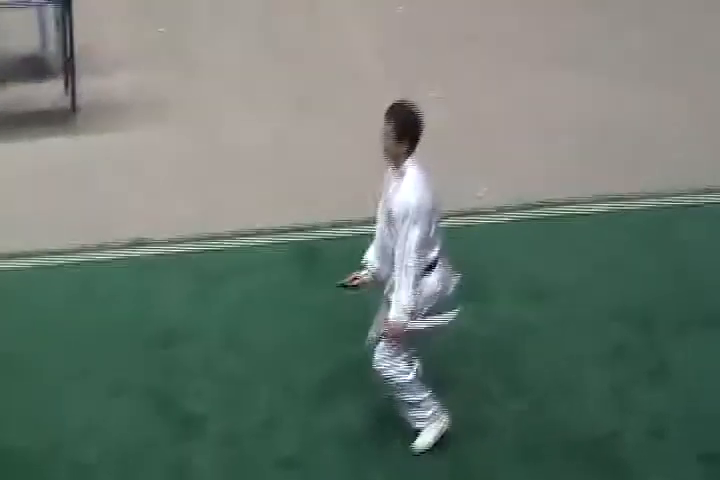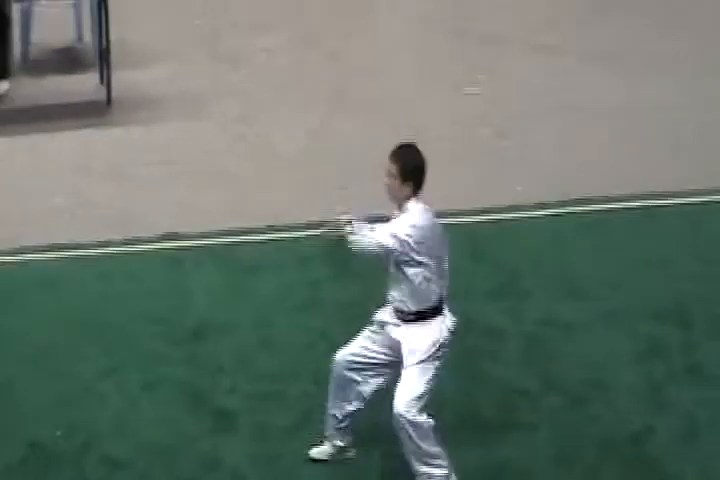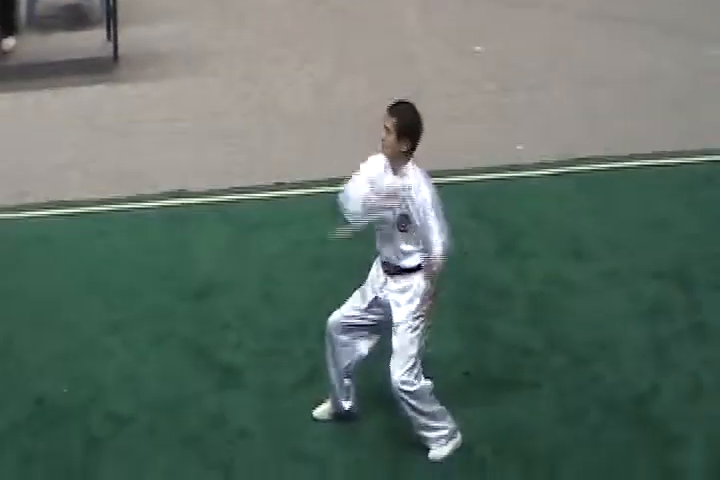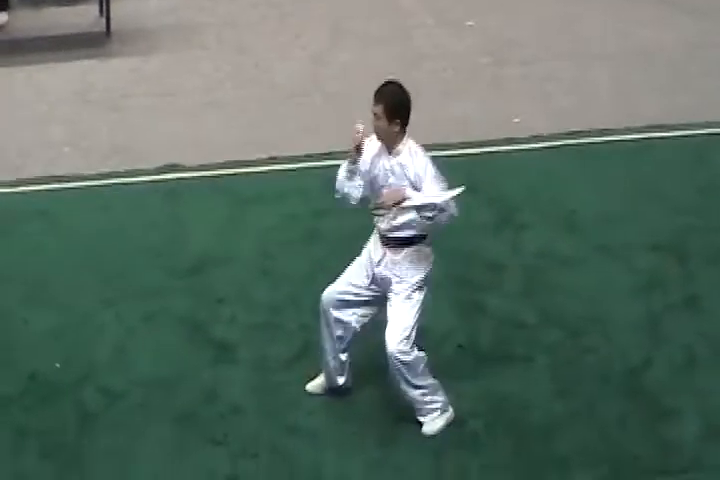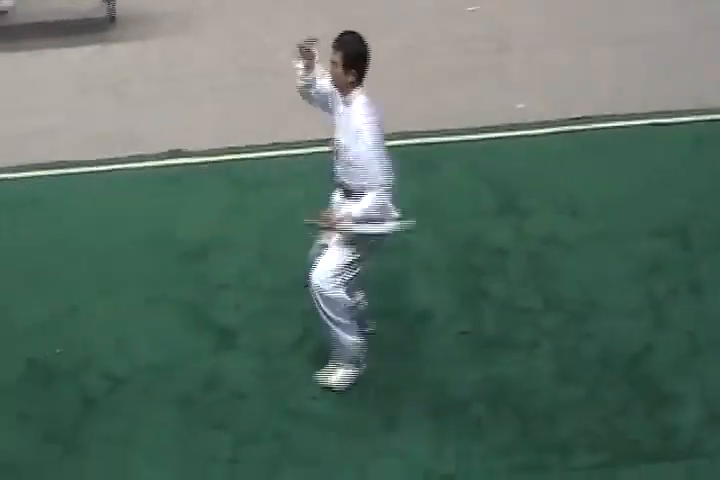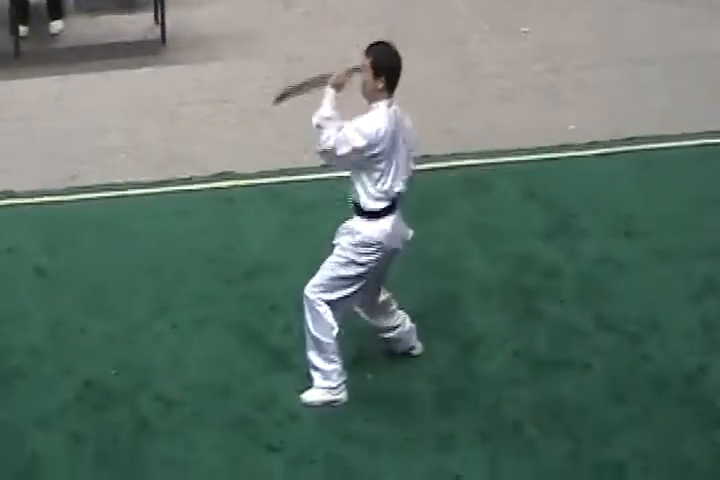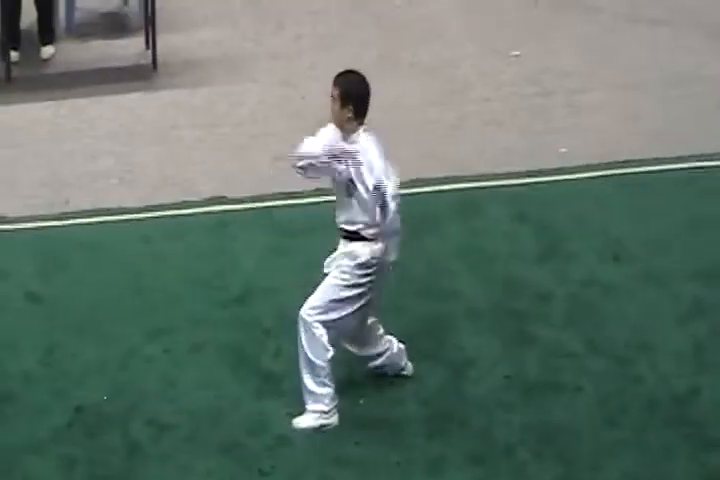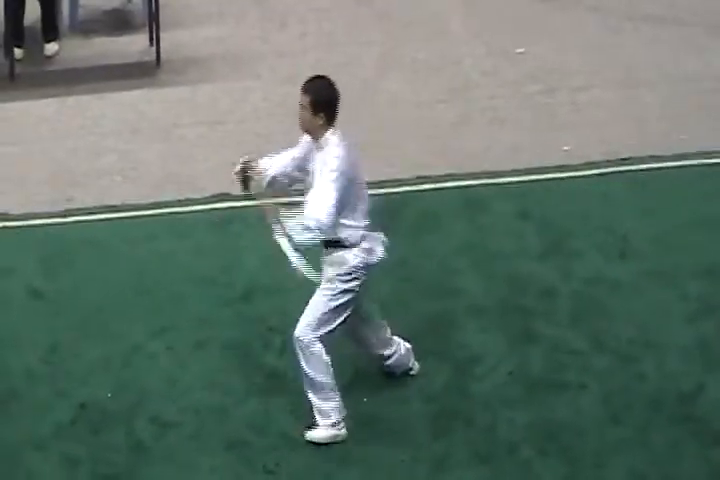
dt=0.5s
person 1, frame 1
left shoulder: (412, 192)
right shoulder: (395, 176)
left elbow: (410, 256)
right elbow: (384, 231)
left wrist: (400, 315)
right wrist: (370, 269)
left hip: (421, 283)
right hip: (406, 278)
left knee: (388, 358)
right knee: (379, 339)
left ankle: (431, 417)
right ankle: (408, 386)
person 1, frame 2
left shoulder: (418, 223)
right shoulder: (406, 217)
left elbow: (373, 239)
left wrist: (352, 226)
left hip: (426, 328)
right hip: (397, 318)
left knee: (407, 409)
right knee: (346, 363)
right ankle: (338, 441)
person 1, frame 3
left shoulder: (422, 190)
right shoulder: (376, 167)
left elbow: (438, 245)
right elbow: (352, 207)
right wrist: (375, 199)
left hip: (410, 286)
right hip: (382, 275)
left knee: (403, 377)
right knee: (339, 325)
left ankle: (444, 434)
right ankle: (341, 402)
person 1, frame 4
left shoulder: (418, 161)
right shoulder: (374, 149)
left elbow: (446, 208)
right elbow: (349, 195)
left wrist: (405, 199)
right wrist: (354, 159)
left hip: (409, 258)
right hip: (378, 249)
left knee: (398, 347)
right knee: (334, 301)
left ankle: (436, 408)
right ankle: (335, 375)
person 1, frame 5
left shoulder: (361, 119)
right shoulder: (343, 95)
left elbow: (379, 181)
right elbow: (311, 91)
left wrist: (347, 218)
right wrist: (308, 66)
left hip: (363, 207)
right hip: (347, 200)
left knee: (324, 281)
right knee: (323, 256)
left ankle: (349, 359)
right ankle: (353, 321)
person 1, frame 6
left shoulder: (373, 126)
right shoulder: (398, 118)
left elbow: (326, 142)
right elbow: (404, 167)
left wrist: (330, 92)
left hip: (369, 231)
right hip: (389, 223)
left knee: (317, 295)
right knee: (368, 293)
left ankle: (330, 385)
right ankle: (406, 339)
person 1, frame 7
left shoulder: (370, 155)
right shoulder: (335, 137)
left elbow: (389, 212)
right elbow: (304, 160)
right wrist: (319, 156)
left hip: (363, 251)
right hip: (354, 246)
left knee: (313, 318)
right knee: (351, 321)
left ankle: (322, 408)
right ankle: (395, 360)
person 1, frame 8
left shoulder: (331, 162)
right shoulder: (317, 144)
left elbow: (317, 224)
right elbow: (290, 163)
left wrist: (283, 227)
right wrist: (259, 168)
left hip: (347, 257)
right hip: (345, 250)
left knee: (308, 336)
right knee: (356, 317)
left ankle: (331, 421)
right ankle: (401, 359)
